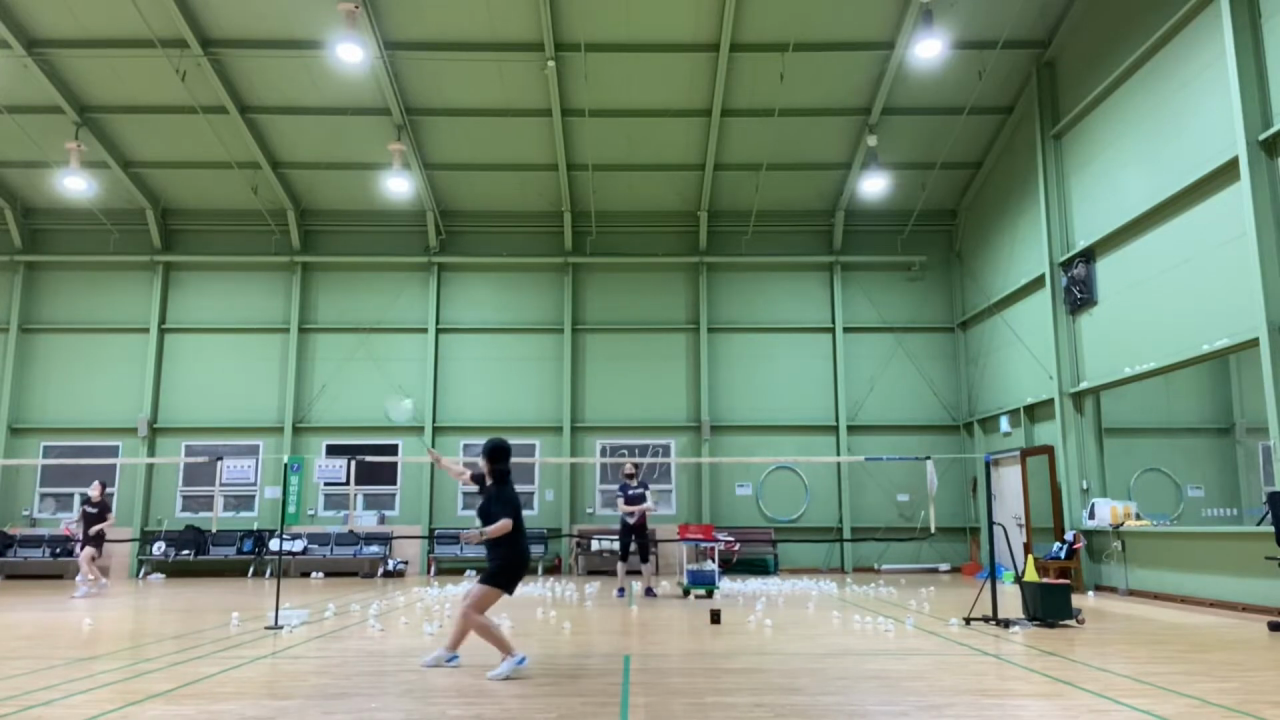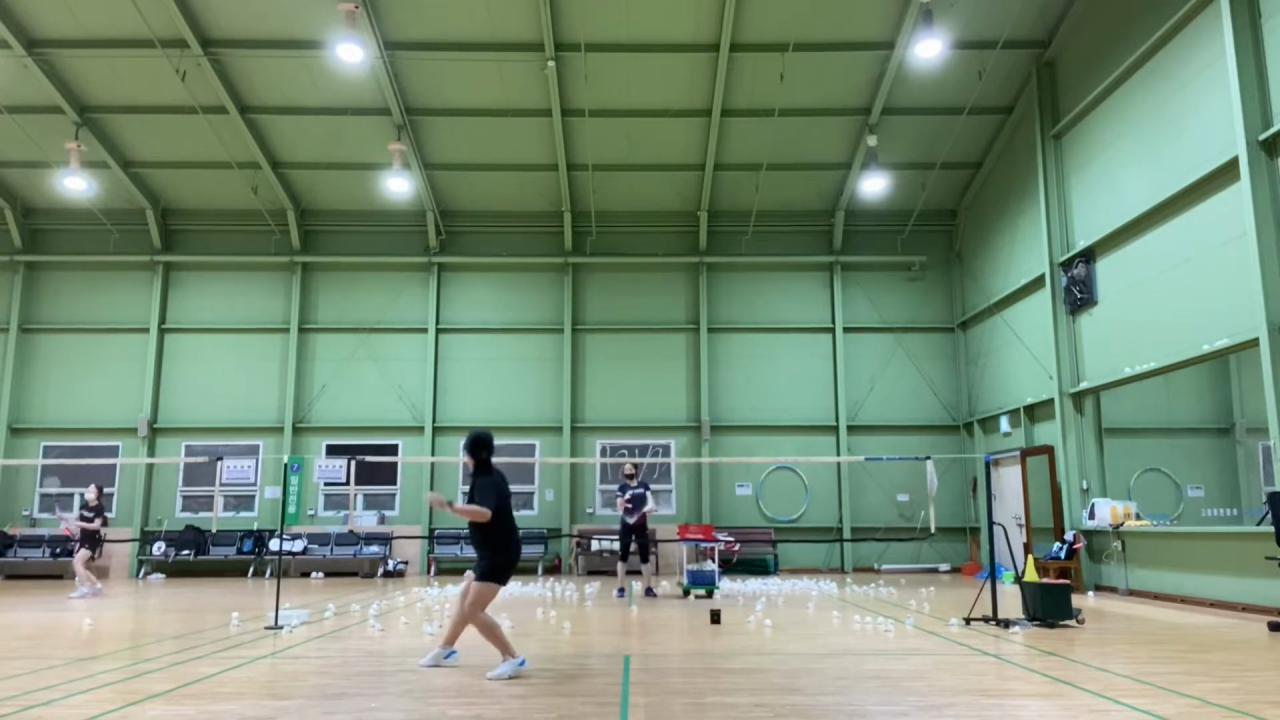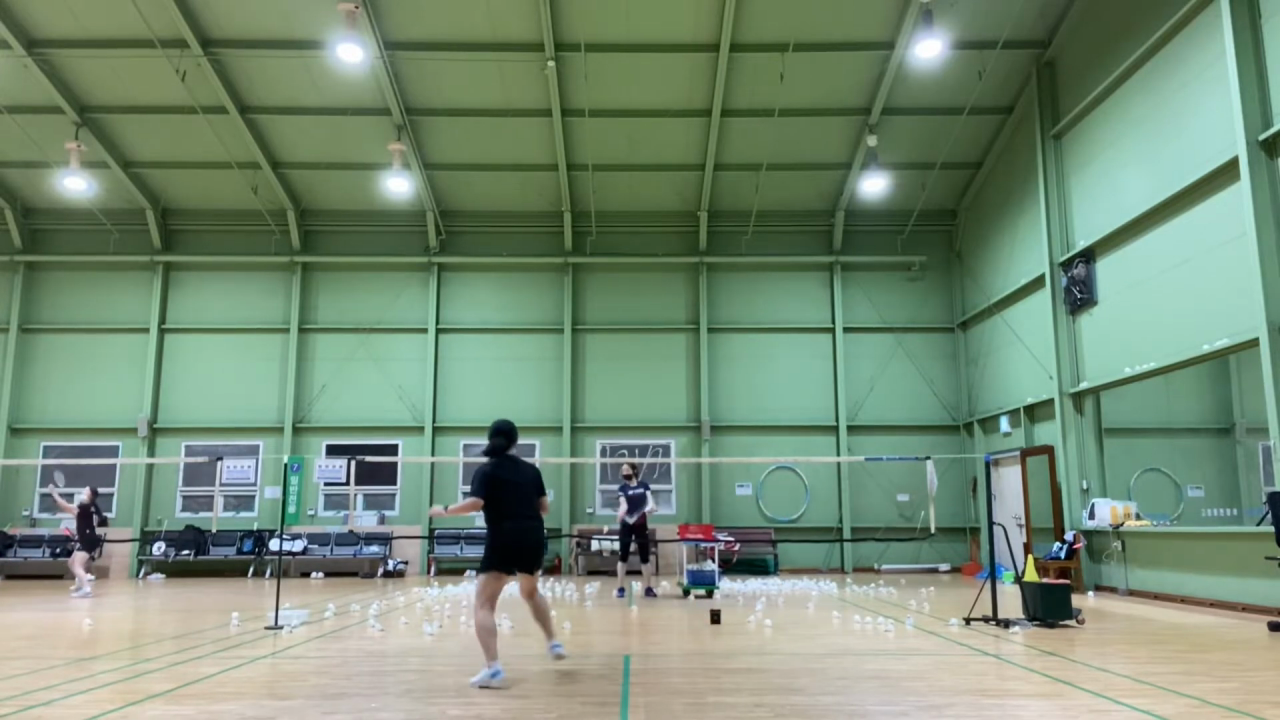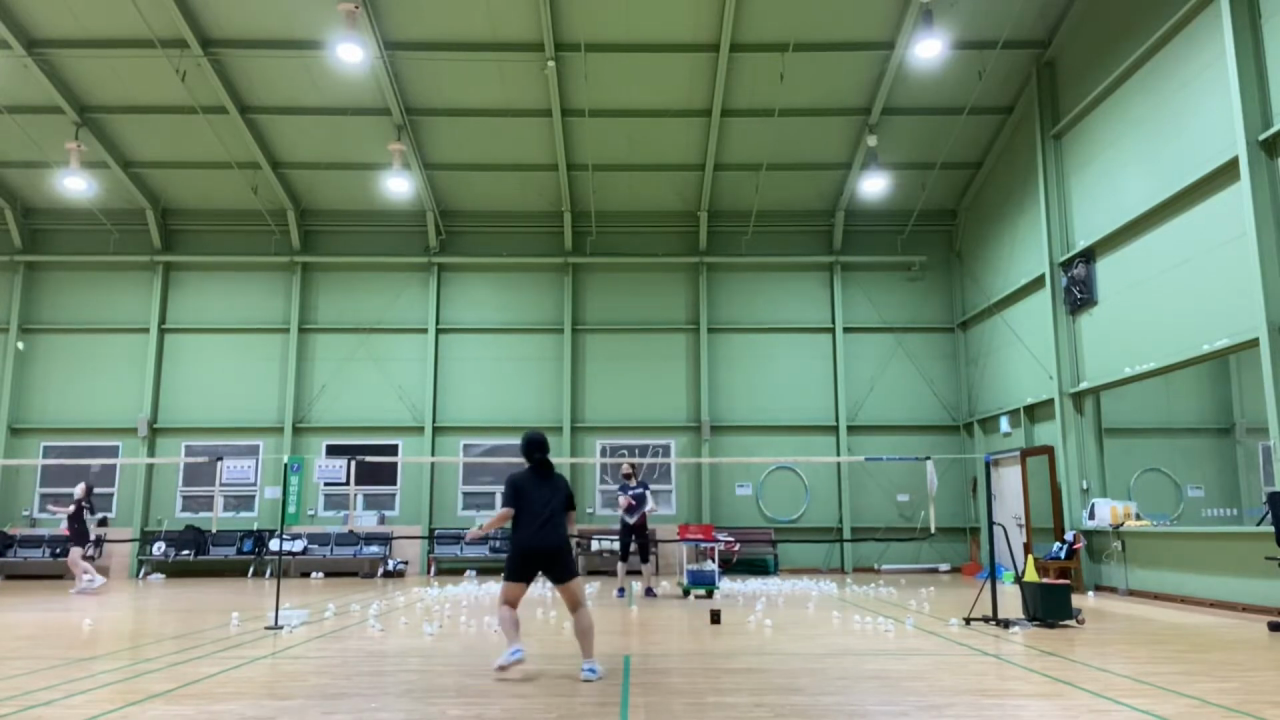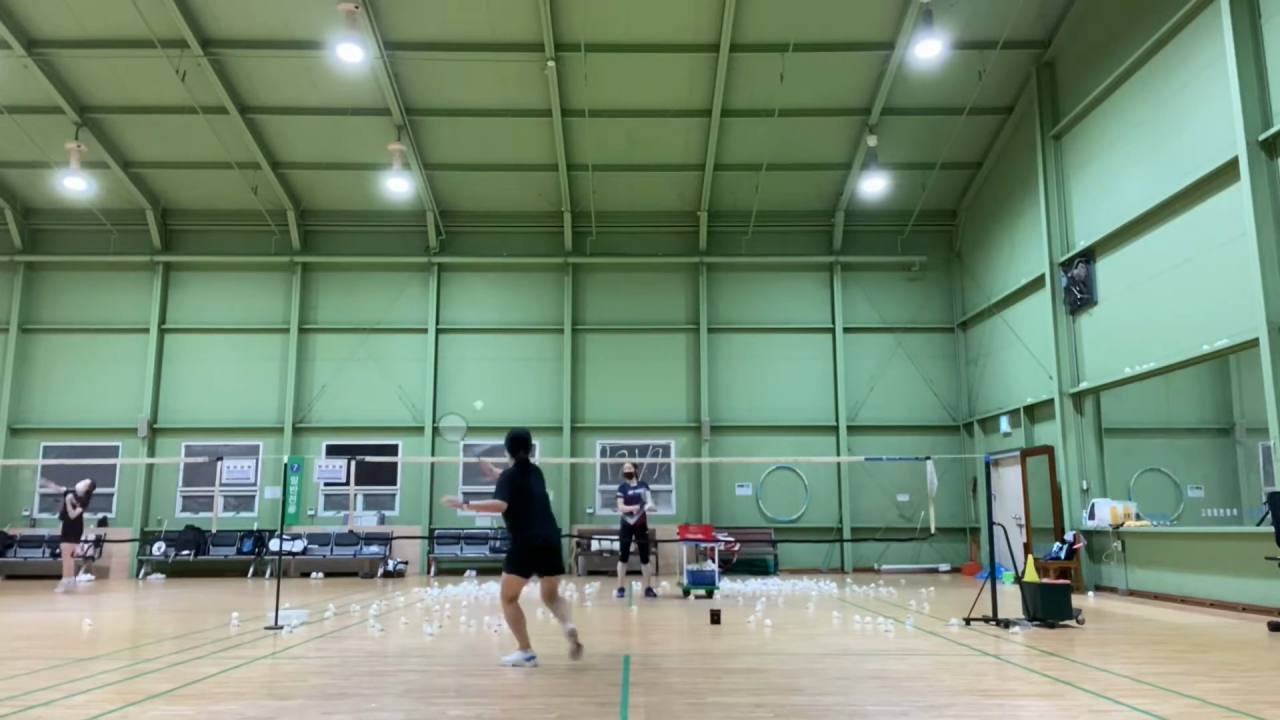
dt=0.3s
person 1, frame 1
left shoulder: (500, 490)
right shoulder: (492, 482)
left elbow: (506, 524)
right elbow: (464, 474)
left wrist: (483, 533)
right wrist: (441, 462)
left hip: (509, 560)
right hip: (506, 558)
left knee: (471, 612)
right knee: (470, 600)
left ankle: (513, 658)
right ankle: (450, 652)
person 1, frame 2
left shoulder: (484, 481)
right shoulder: (493, 475)
left elbow: (484, 514)
left wrist: (449, 506)
left hip: (498, 553)
right hip: (499, 550)
left knee: (474, 610)
right knee: (466, 597)
left ankle: (513, 659)
right ankle: (445, 650)
person 1, frame 3
left shoulder: (486, 470)
right shoulder: (530, 469)
left elbow: (475, 504)
right elbow: (544, 506)
left wrist: (445, 511)
left hip: (502, 541)
right hip: (533, 540)
left knee: (483, 606)
right knee: (530, 592)
left ankle: (493, 668)
right ankle: (553, 644)
person 1, frame 4
left shoulder: (516, 480)
right shoulder: (560, 481)
left elbow: (506, 513)
right elbow: (571, 519)
left wrist: (482, 529)
left hip: (524, 550)
right hip: (558, 548)
left knee: (506, 604)
right knee: (578, 607)
left ankle: (514, 648)
right ankle: (589, 665)
person 1, frame 5
left shoulder: (509, 475)
right shoulder: (534, 471)
left elbow: (500, 505)
left wrist: (465, 504)
left hip: (525, 545)
right hip: (551, 541)
left knee: (508, 599)
right knee: (552, 597)
left ankle: (526, 652)
right ankle: (568, 627)
